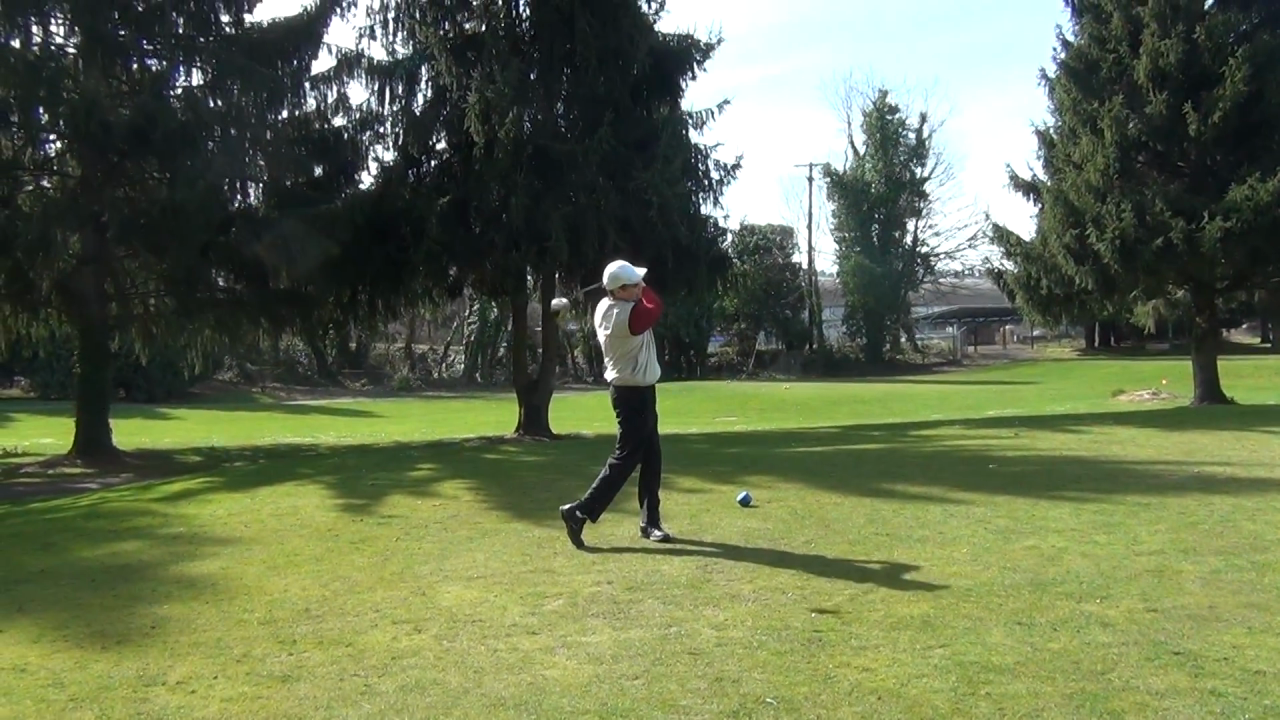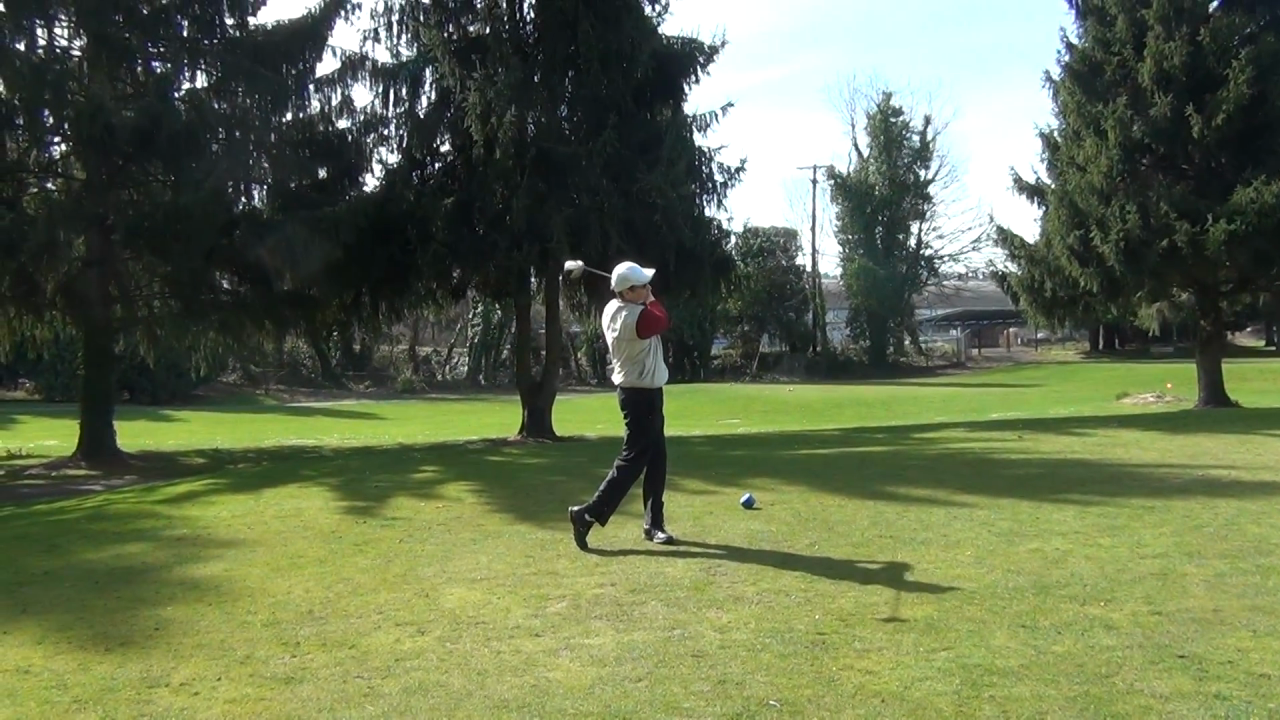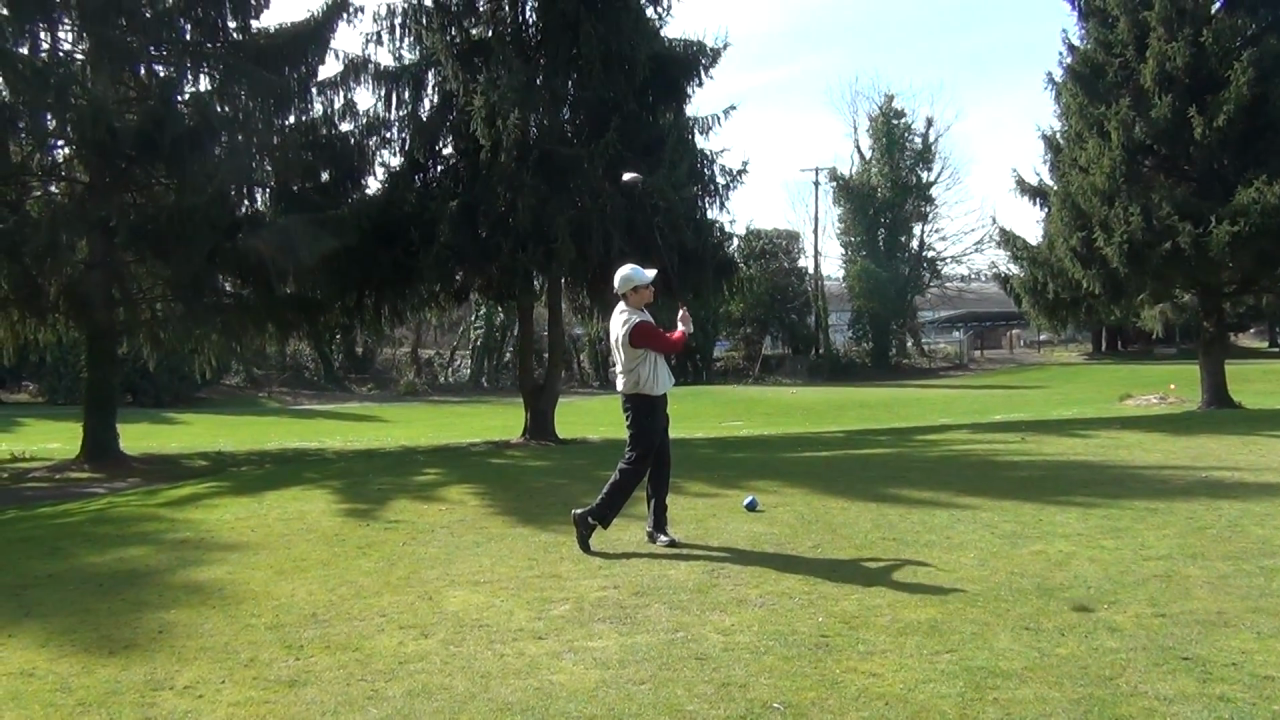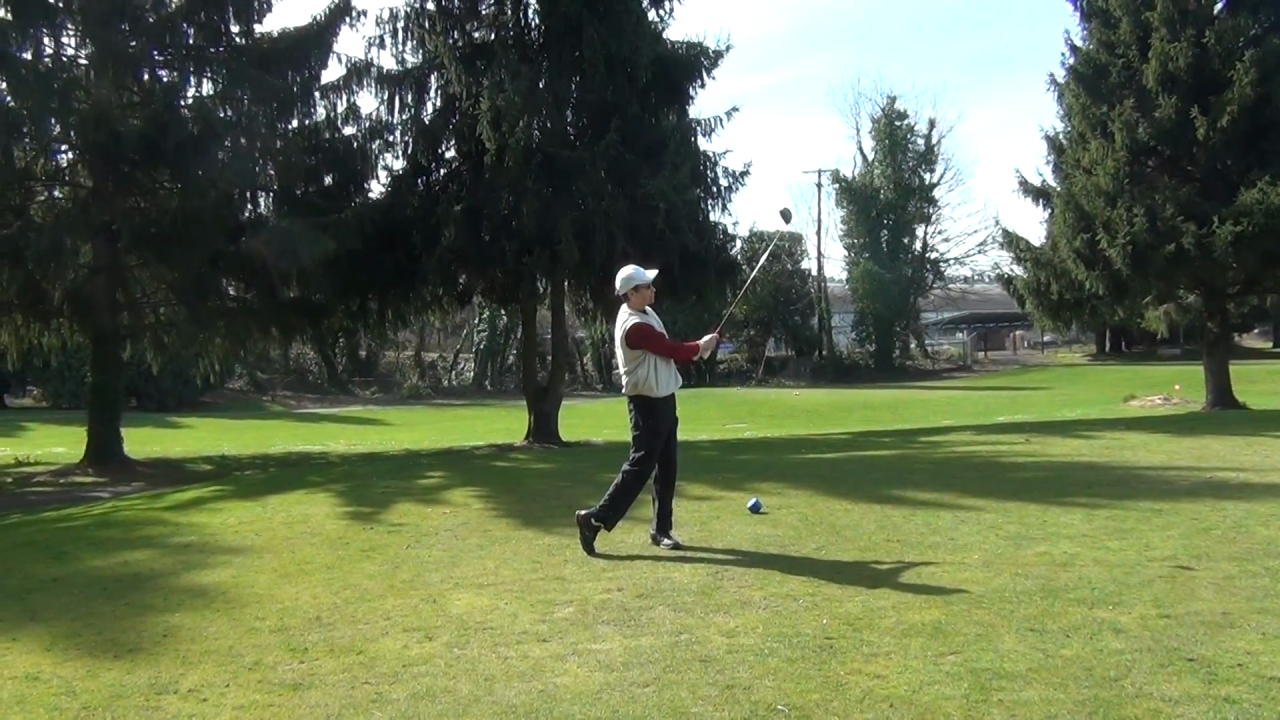
dt=0.5s
person 1, frame 1
left shoulder: (605, 307)
right shoulder: (630, 315)
left elbow: (645, 305)
right elbow: (655, 307)
left wrist: (637, 285)
right wrist: (642, 288)
left hip: (632, 389)
right hip: (633, 393)
left knee: (651, 457)
right knee: (625, 458)
left ankle: (650, 521)
right ankle: (579, 512)
person 1, frame 2
left shoulder: (613, 309)
right shoulder: (638, 317)
left elbow: (652, 320)
right elbow: (662, 321)
left wrist: (645, 300)
right wrist: (650, 300)
left hip: (638, 390)
right hip: (641, 394)
left knee: (656, 458)
right knee: (633, 459)
left ankle: (653, 523)
right ankle: (588, 514)
person 1, frame 3
left shoulder: (629, 312)
right shoulder: (636, 325)
left elbow: (659, 341)
right elbow: (670, 346)
left wrist: (678, 327)
right wrist: (683, 328)
left hip: (650, 397)
right hip: (643, 400)
left knee: (660, 463)
right knee: (635, 464)
left ankle: (656, 526)
right ankle: (591, 516)
person 1, frame 4
left shoulder: (645, 313)
right shoulder: (635, 327)
left elbow: (666, 349)
right elbow: (671, 350)
left wrist: (696, 349)
right wrist: (701, 346)
left hip: (662, 398)
right hip: (647, 403)
left knee: (667, 466)
right knee: (640, 466)
left ankle: (661, 528)
right ankle: (595, 518)
